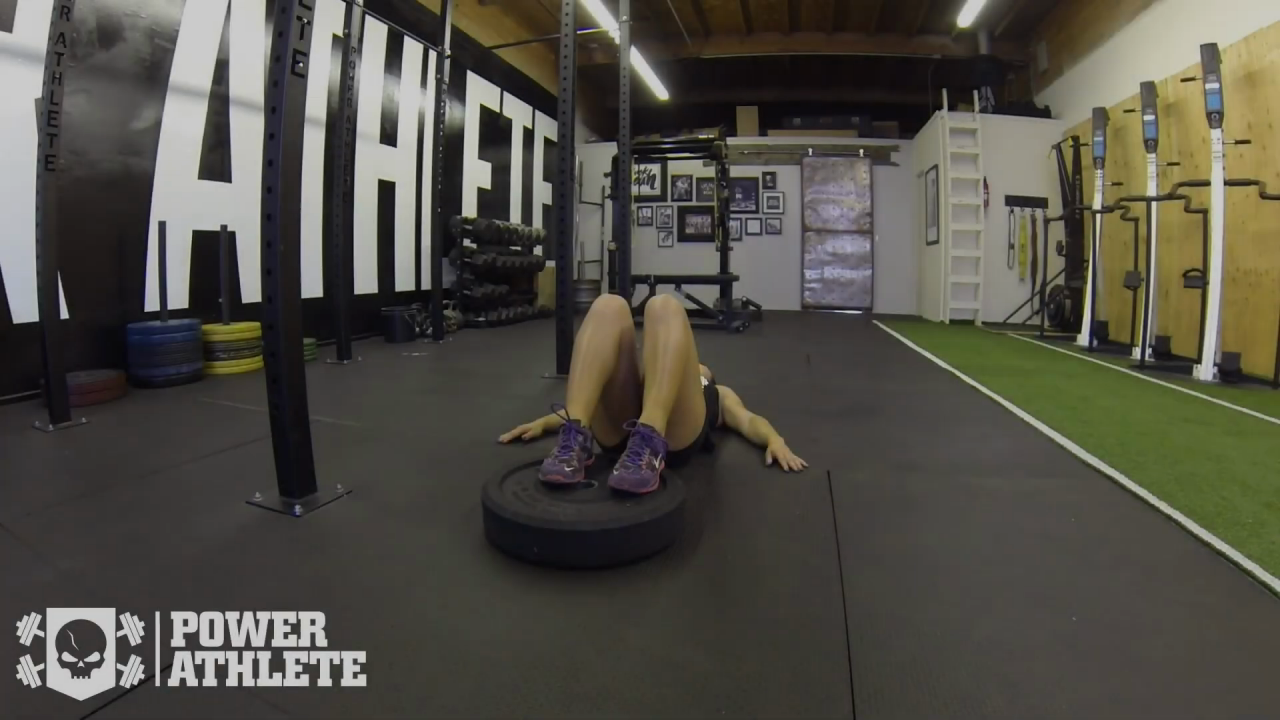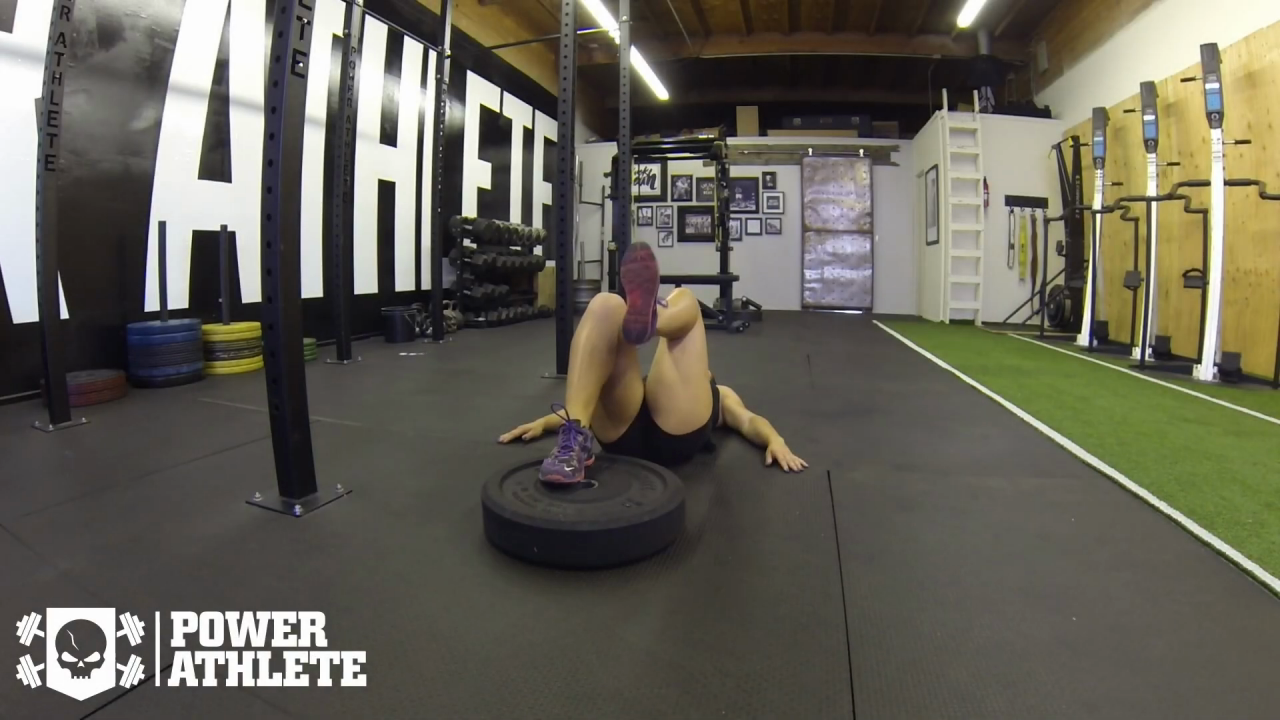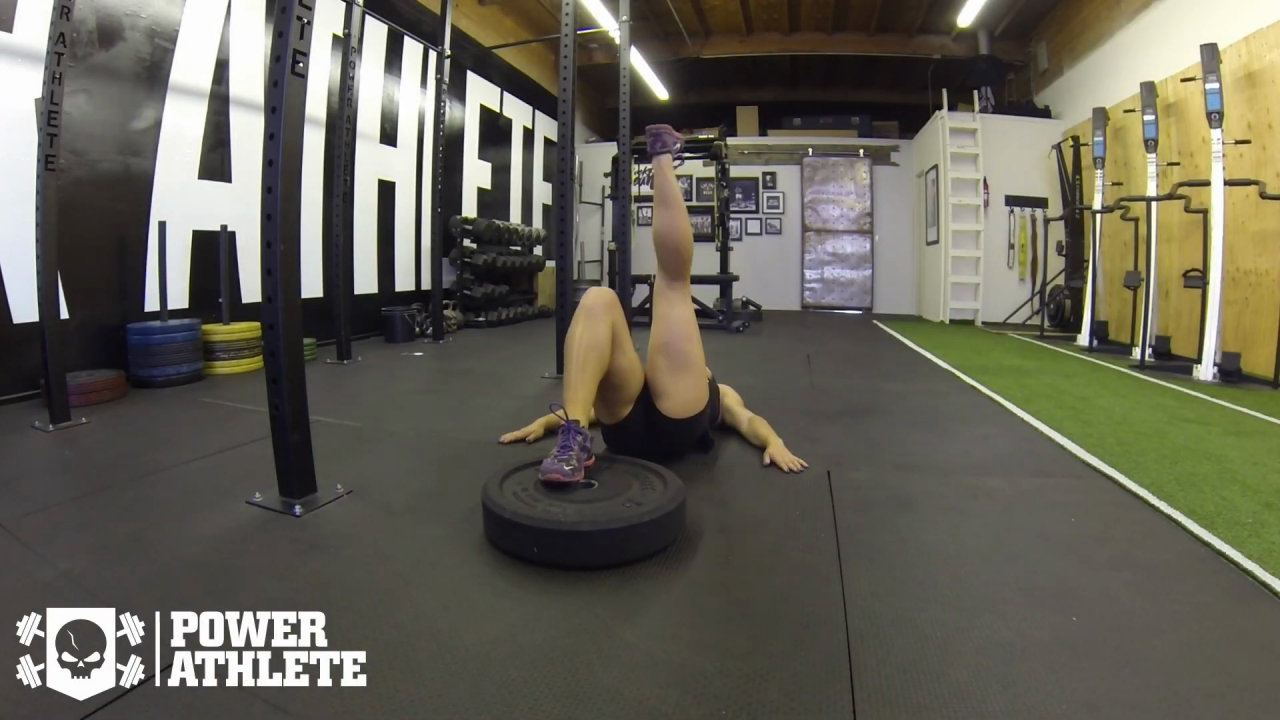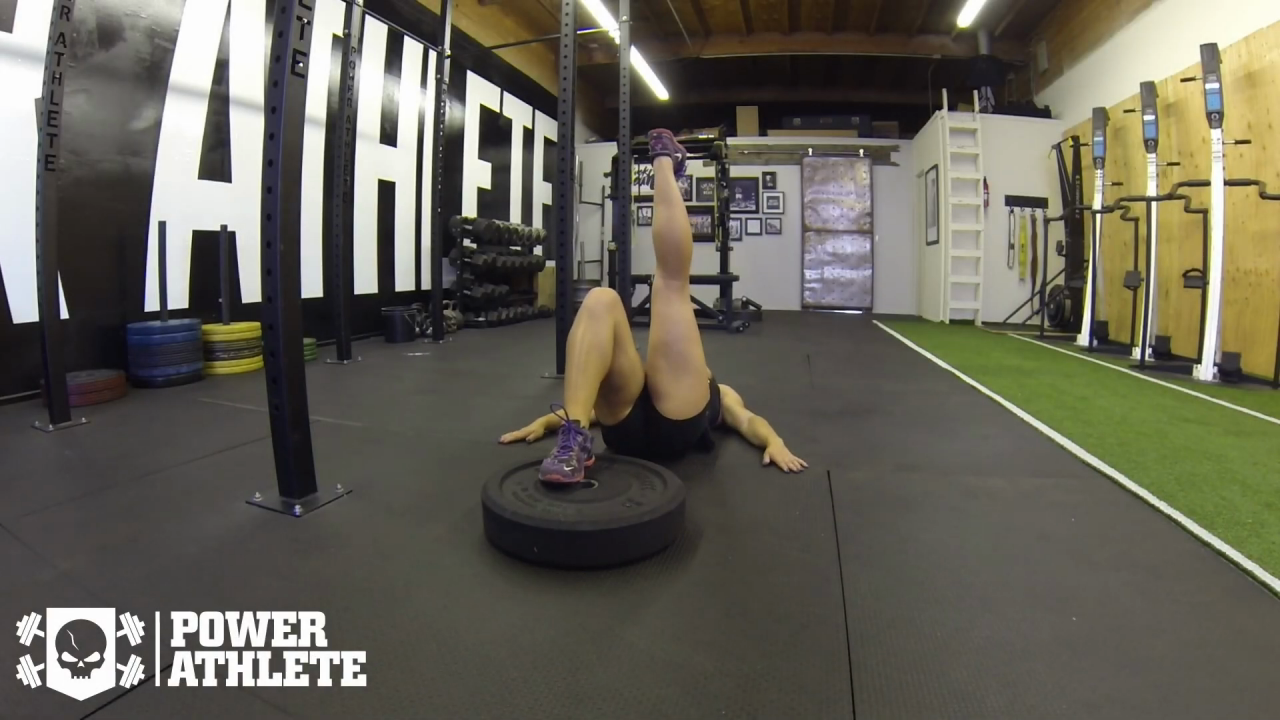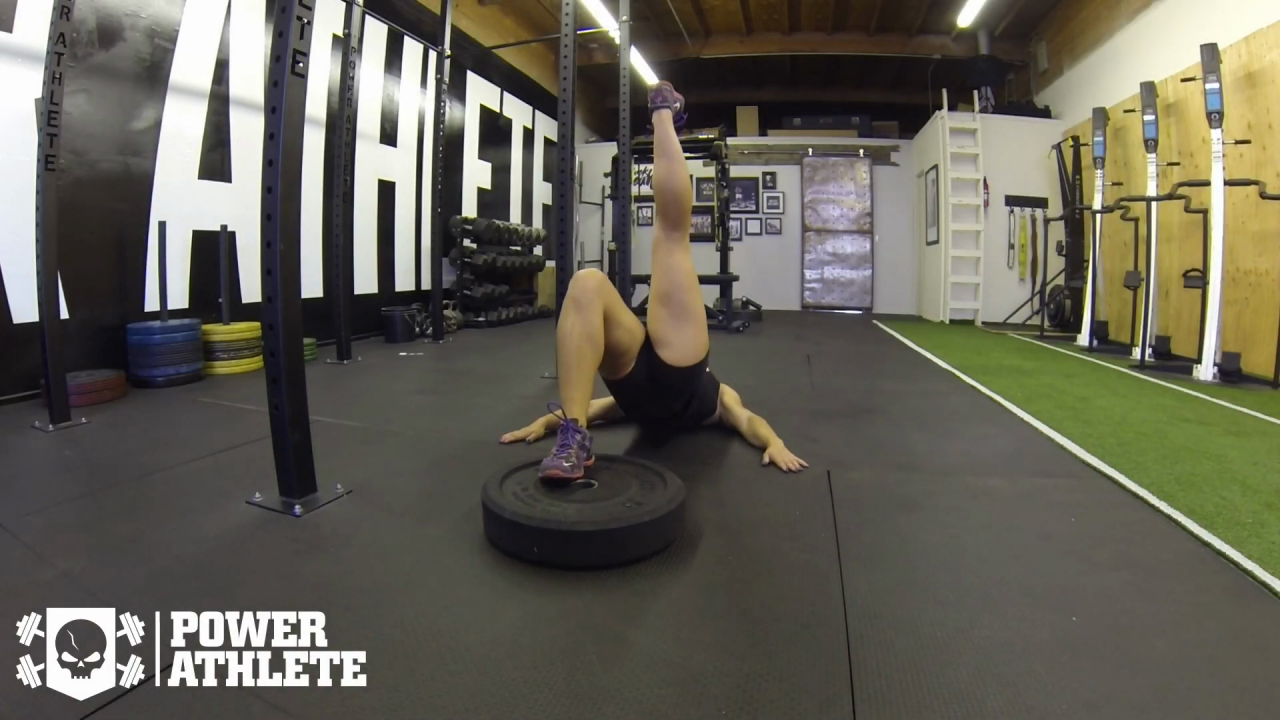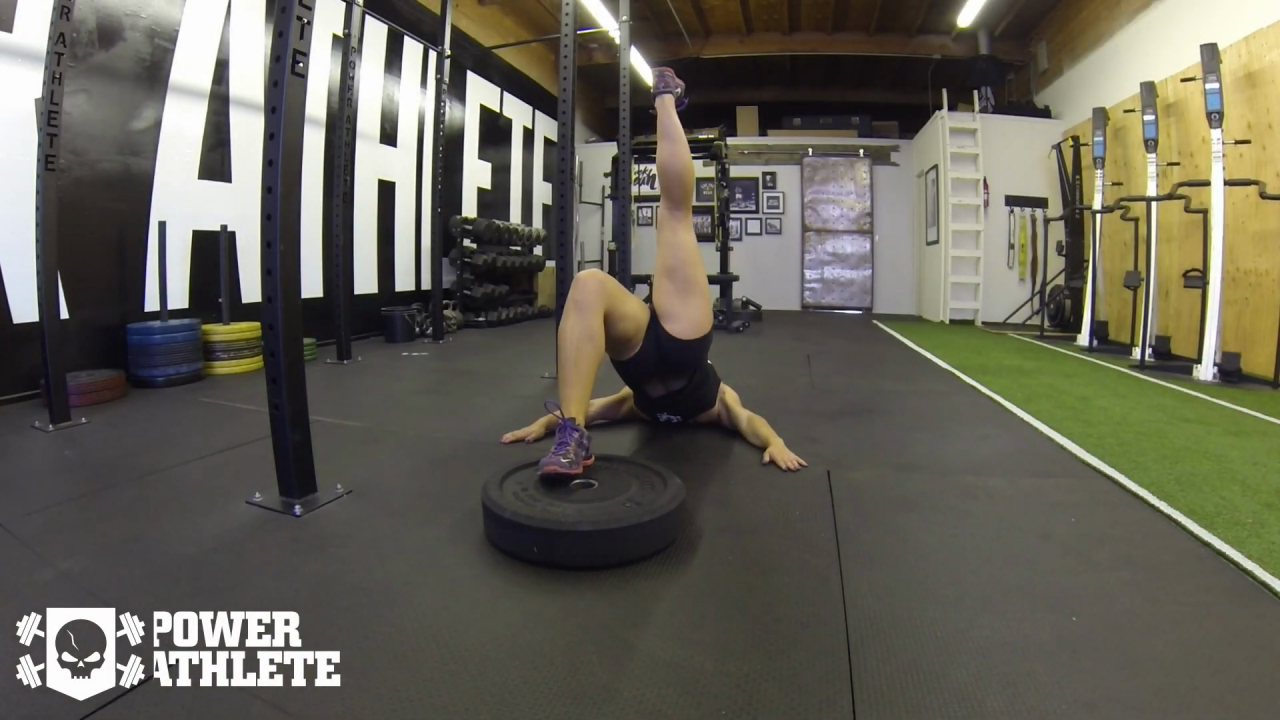
dt=0.7s
person 1, frame 1
left shoulder: (719, 394)
right shoulder: (641, 381)
left elbow: (748, 420)
right elbow: (601, 403)
left wrist: (774, 440)
right wrist: (543, 423)
left hip: (675, 434)
right hip: (619, 429)
left knee: (664, 308)
right knee: (609, 307)
left ankle: (649, 444)
right ankle: (574, 439)
person 1, frame 2
left shoulder: (719, 393)
right shoulder: (648, 383)
left elbow: (747, 420)
right elbow: (599, 399)
left wrist: (775, 440)
right wrist: (545, 421)
left hip: (677, 433)
right hip: (623, 430)
left knee: (682, 298)
right knee: (606, 305)
left ankle: (648, 319)
right ankle: (574, 438)
person 1, frame 3
left shoulder: (719, 394)
right shoulder: (640, 380)
left elbow: (747, 420)
right elbow: (598, 396)
left wrist: (774, 442)
right wrist: (543, 422)
left hip: (677, 422)
right hip: (627, 422)
left knee: (674, 281)
right knee: (598, 299)
left ankle: (662, 158)
right ankle: (575, 438)
person 1, frame 4
left shoulder: (720, 393)
right shoulder: (640, 382)
left elbow: (747, 420)
right elbow: (598, 404)
left wrist: (774, 442)
right wrist: (545, 421)
left hip: (676, 425)
right hip: (627, 427)
right knee: (601, 301)
right ankle: (573, 439)
person 1, frame 5
left shoulder: (716, 393)
left elbow: (746, 419)
right elbow: (594, 404)
left wrist: (774, 443)
left hip: (678, 379)
right hip: (638, 381)
right ankle: (573, 437)
person 1, frame 6
left shoulder: (716, 395)
right shoulder: (641, 400)
right elbow: (599, 406)
left wrist: (775, 443)
left hip: (683, 345)
right hip: (643, 359)
right ankle: (572, 436)
